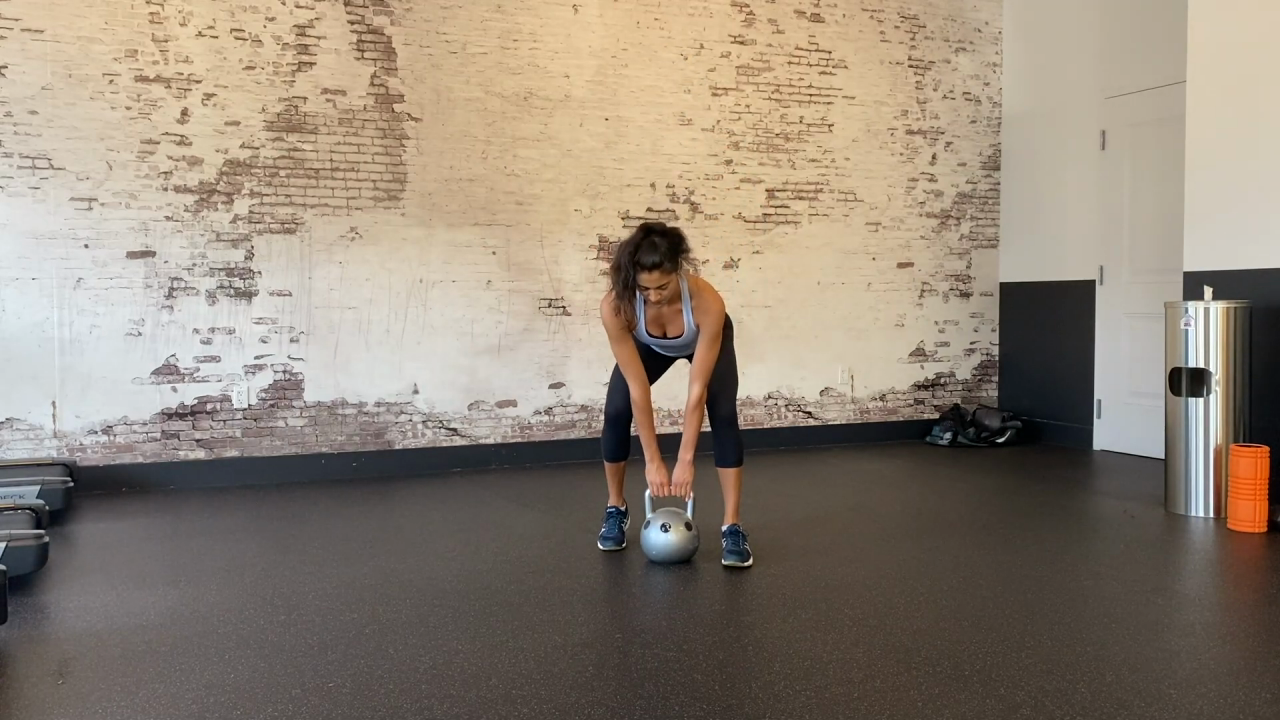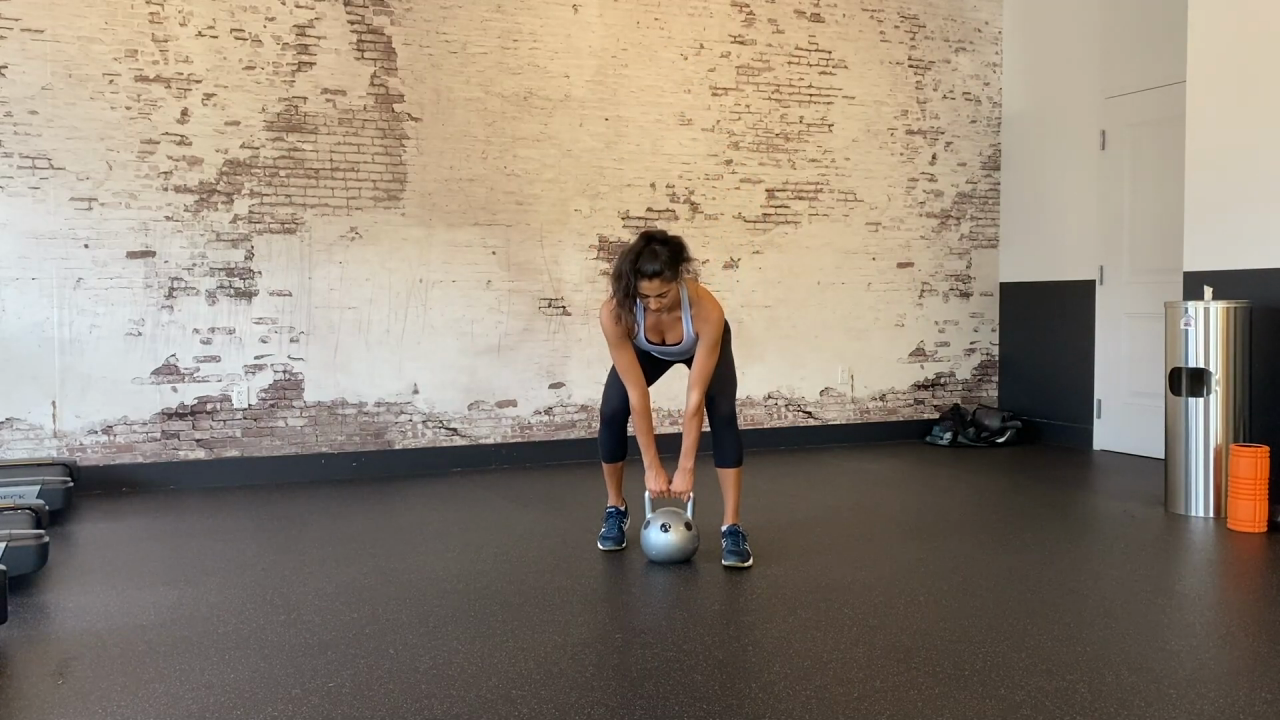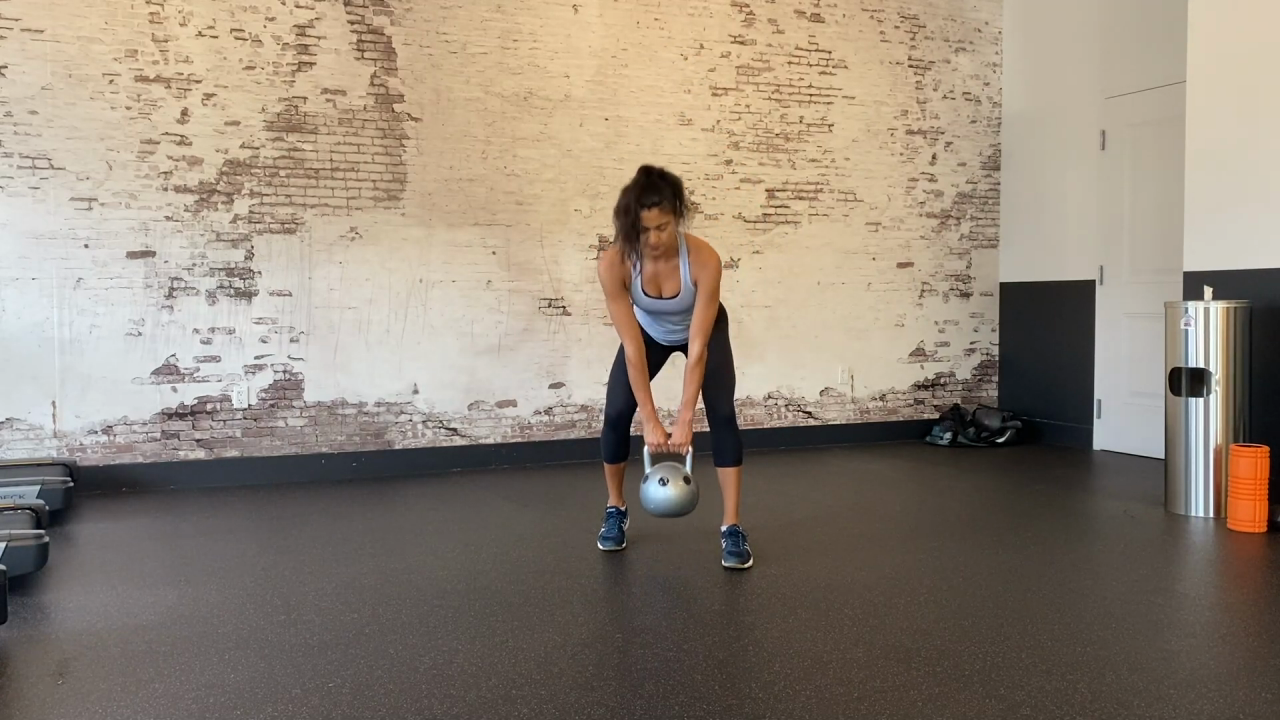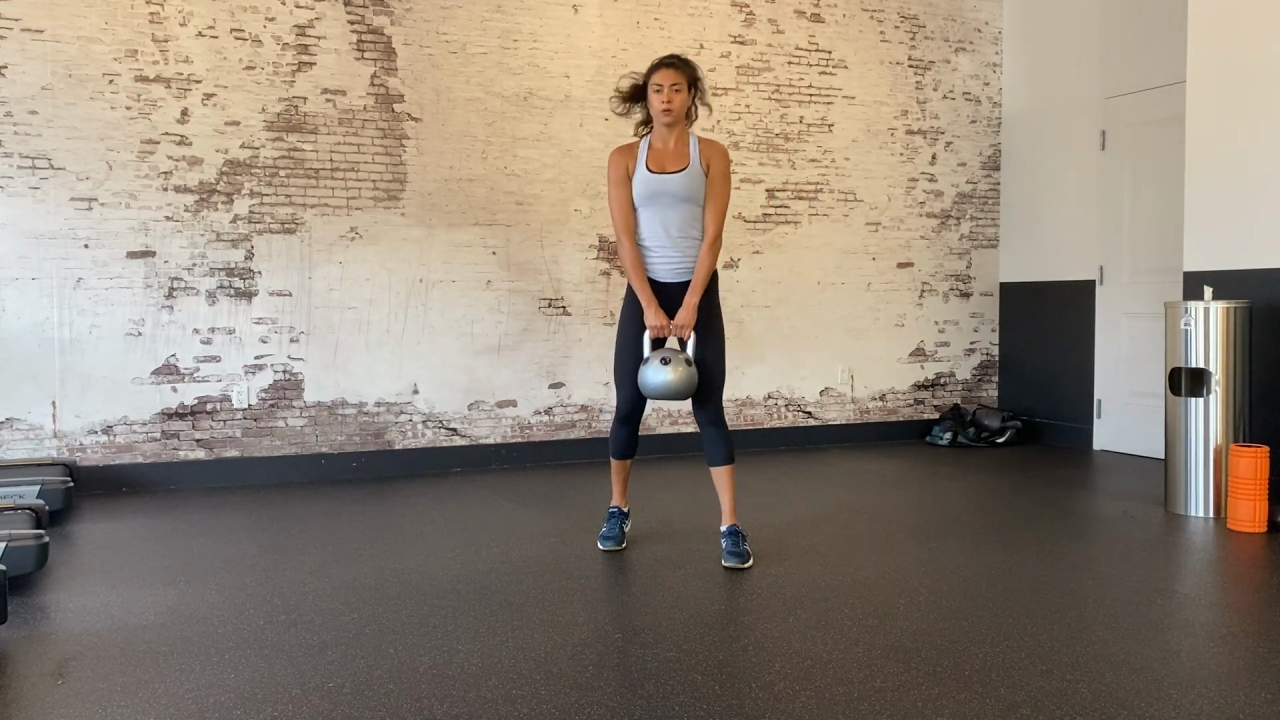
dt=0.5s
person 1, frame 1
left shoulder: (707, 303)
right shoulder: (615, 306)
left elbow: (697, 390)
right elbow: (637, 388)
left wrist: (685, 460)
right wrist: (652, 460)
left hip: (704, 342)
right hip: (648, 345)
left knee: (723, 414)
right knee: (616, 412)
left ankle: (732, 527)
right ankle: (615, 509)
person 1, frame 2
left shoulder: (707, 311)
right shoulder: (615, 313)
left elbow: (695, 398)
right elbow: (636, 395)
left wrist: (686, 467)
right wrist: (652, 466)
left hip: (700, 347)
right hip: (646, 349)
left knee: (722, 414)
right knee: (612, 412)
left ankle: (732, 527)
right ankle: (615, 509)
person 1, frame 3
left shoulder: (704, 259)
right shoulder: (613, 263)
left elbow: (698, 347)
right elbow: (632, 348)
left wrist: (684, 421)
right wrist: (650, 421)
left hip: (702, 331)
right hip: (650, 333)
left knee: (722, 416)
right knee: (616, 414)
left ankle: (732, 528)
right ankle: (616, 511)
person 1, frame 4
left shoulder: (712, 155)
right shoulder: (624, 158)
left elbow: (712, 236)
right elbow: (625, 238)
left wrist: (690, 304)
right wrist: (650, 306)
left hip: (697, 292)
right hip: (643, 293)
left knee: (709, 407)
right knee: (629, 406)
left ankle: (731, 526)
right ankle: (618, 509)
